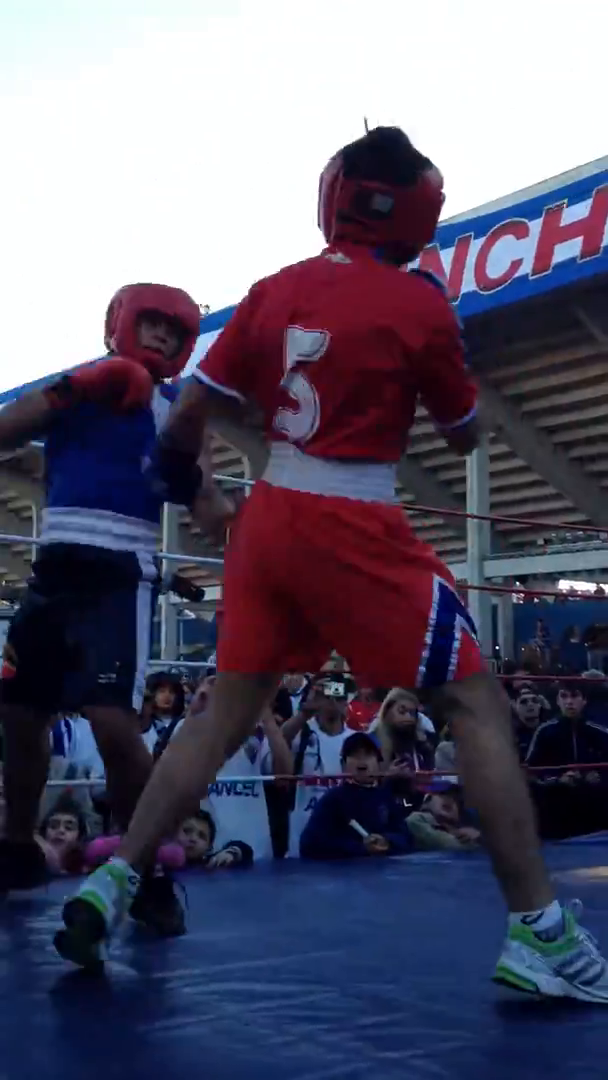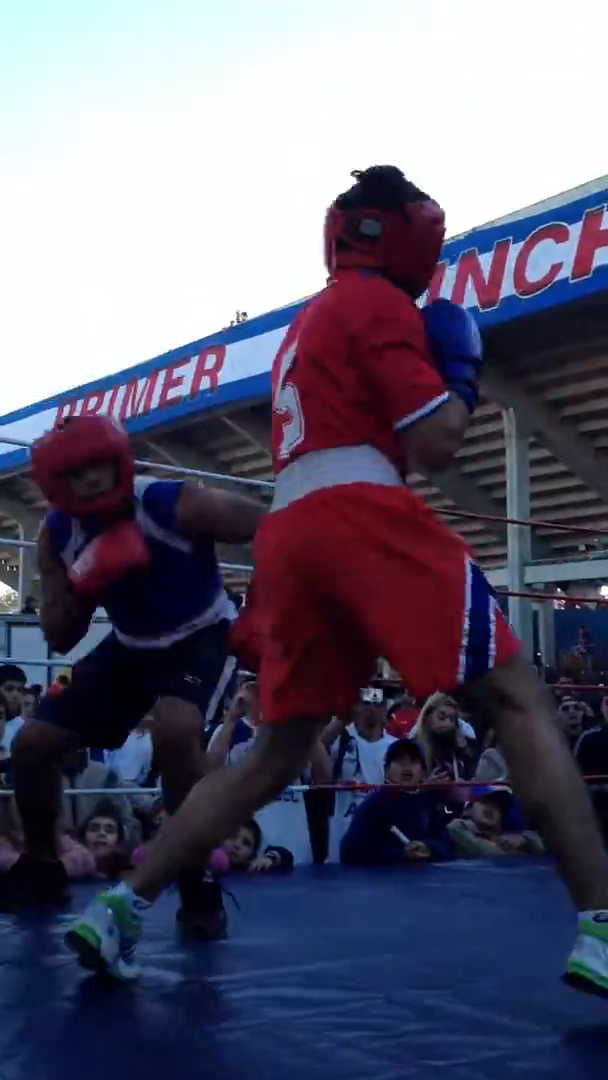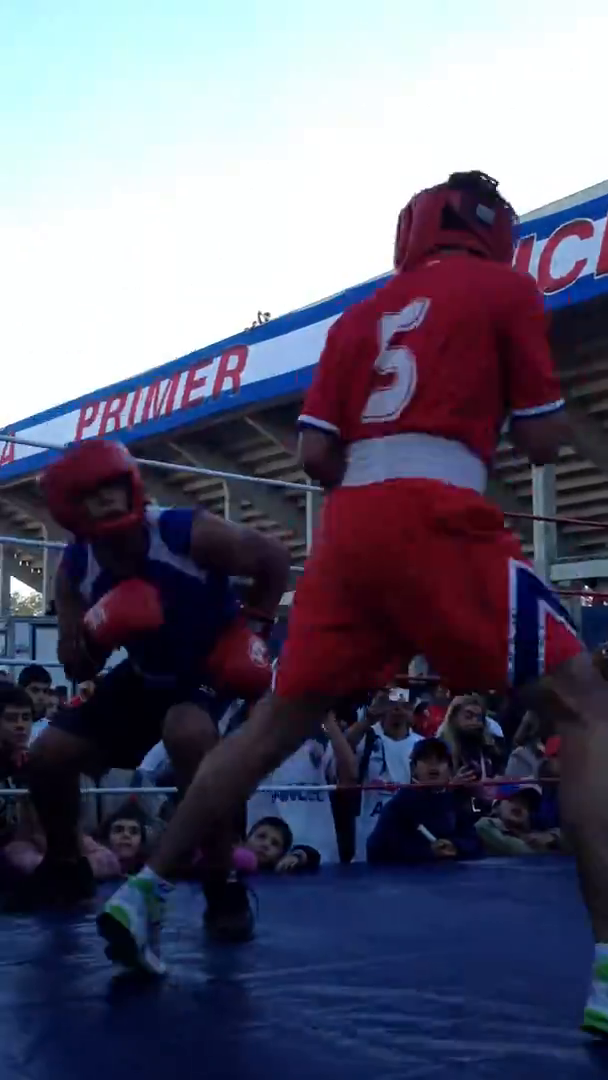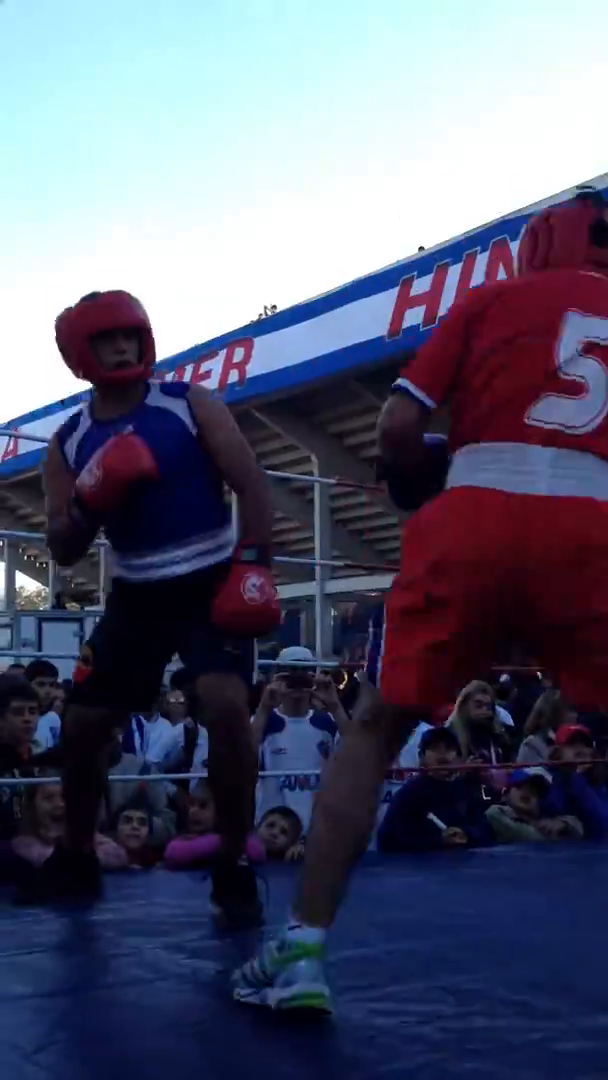
dt=0.2s
person 1, frame 1
left shoulder: (274, 291)
right shoulder: (421, 305)
left elbow: (192, 404)
right elbow: (465, 436)
left wrist: (175, 461)
left hip: (273, 522)
right hip: (357, 535)
left knee: (226, 714)
right knee: (479, 711)
left ankle: (114, 883)
person 1, frame 2
left shoulder: (308, 319)
right shoulder: (380, 305)
right elbow: (436, 445)
right wrist: (462, 371)
left hip: (288, 539)
right hip: (367, 522)
left knee: (272, 758)
right knee: (520, 704)
left ankle: (119, 909)
person 1, frame 3
left shoulder: (360, 313)
right shoulder: (505, 286)
left elbow: (317, 455)
left hip: (352, 526)
right hip: (435, 523)
left knee: (274, 726)
left ankle: (143, 894)
person 1, frame 4
left shoulder: (490, 301)
left elbow: (395, 424)
left wrist: (408, 470)
left hip: (467, 528)
left knee: (372, 733)
left ankle: (297, 951)
person 2, frame 1
left shoulder: (173, 405)
right shoulder: (76, 387)
right wrist: (75, 386)
left hip: (121, 573)
right hip: (57, 570)
left knee: (111, 722)
left ankle: (149, 873)
person 2, frame 2
left shoulder: (180, 501)
right shoulder: (58, 533)
left elbow: (265, 525)
right elbow: (58, 636)
right wrist: (83, 586)
left hip: (197, 637)
right hip: (128, 648)
left knee: (176, 728)
left ankle: (197, 883)
person 2, frame 3
left shoulder: (194, 533)
right shoulder: (73, 569)
left elbow: (272, 561)
right elbow: (77, 665)
left wrist: (253, 628)
right wrist: (96, 629)
left hip: (217, 666)
right hip: (144, 676)
left knee: (188, 737)
right knee: (48, 755)
left ankle: (223, 884)
right ankle: (63, 868)
person 2, frame 4
left shoulder: (190, 403)
right shoulder: (68, 442)
left elbow: (251, 485)
right elbow: (63, 551)
left wrist: (255, 562)
right wrist: (90, 501)
left hip: (214, 583)
right hip: (137, 595)
left knee: (225, 708)
right knee: (82, 725)
left ankle: (235, 866)
right ankle: (75, 857)
